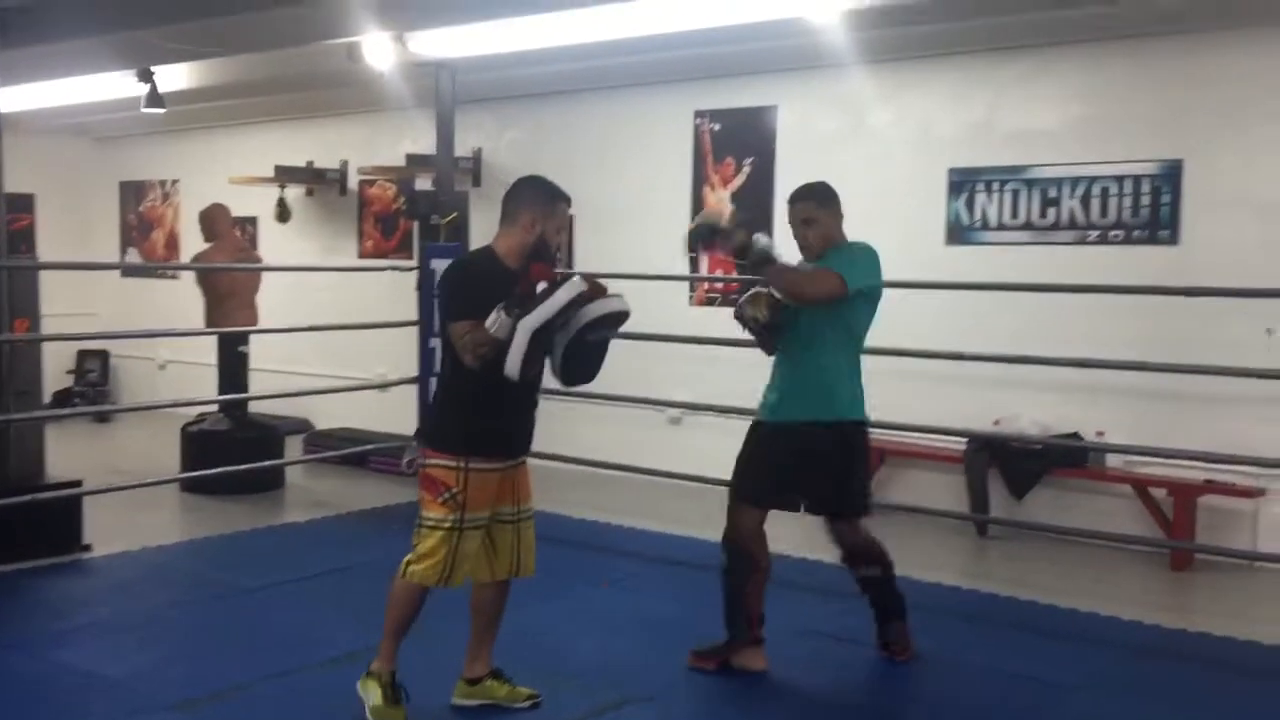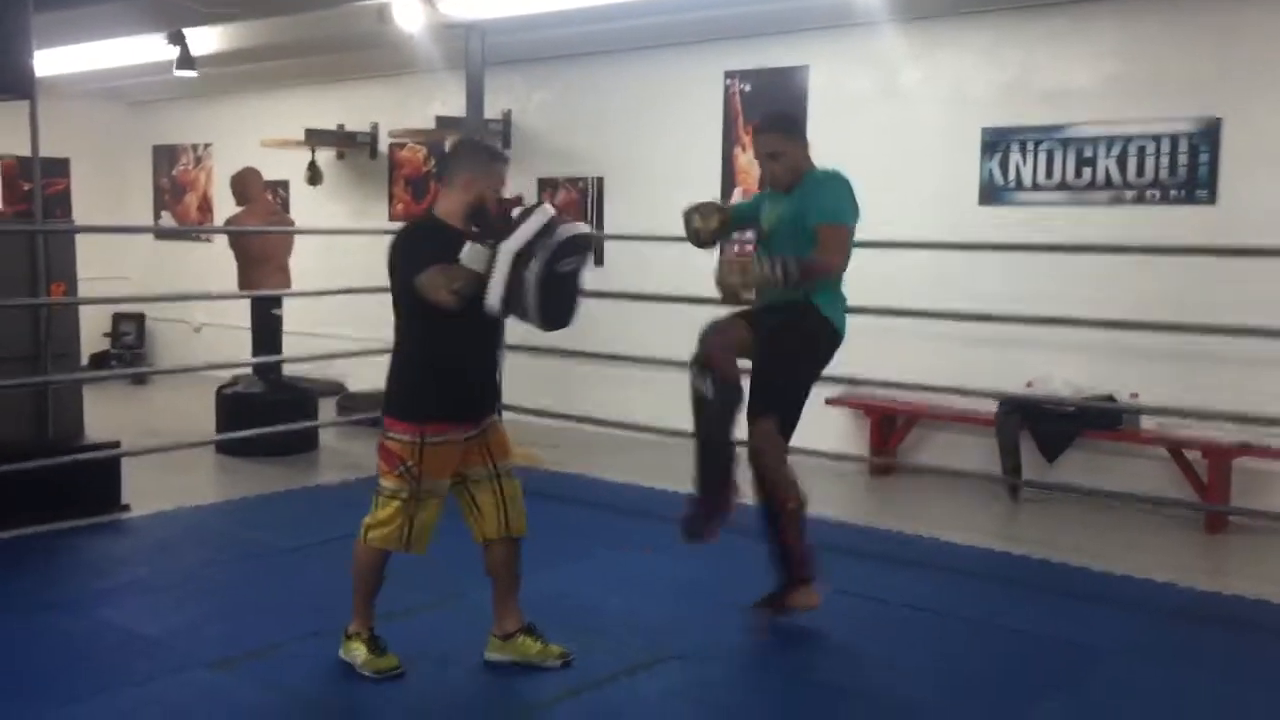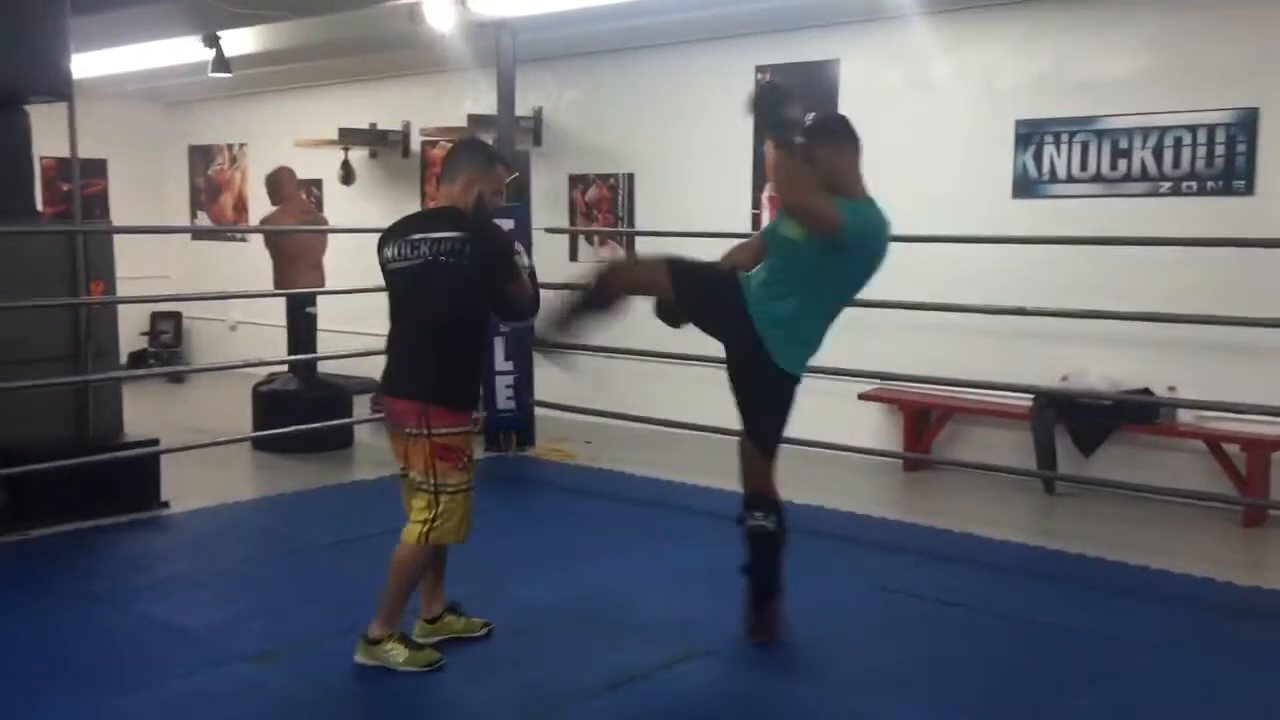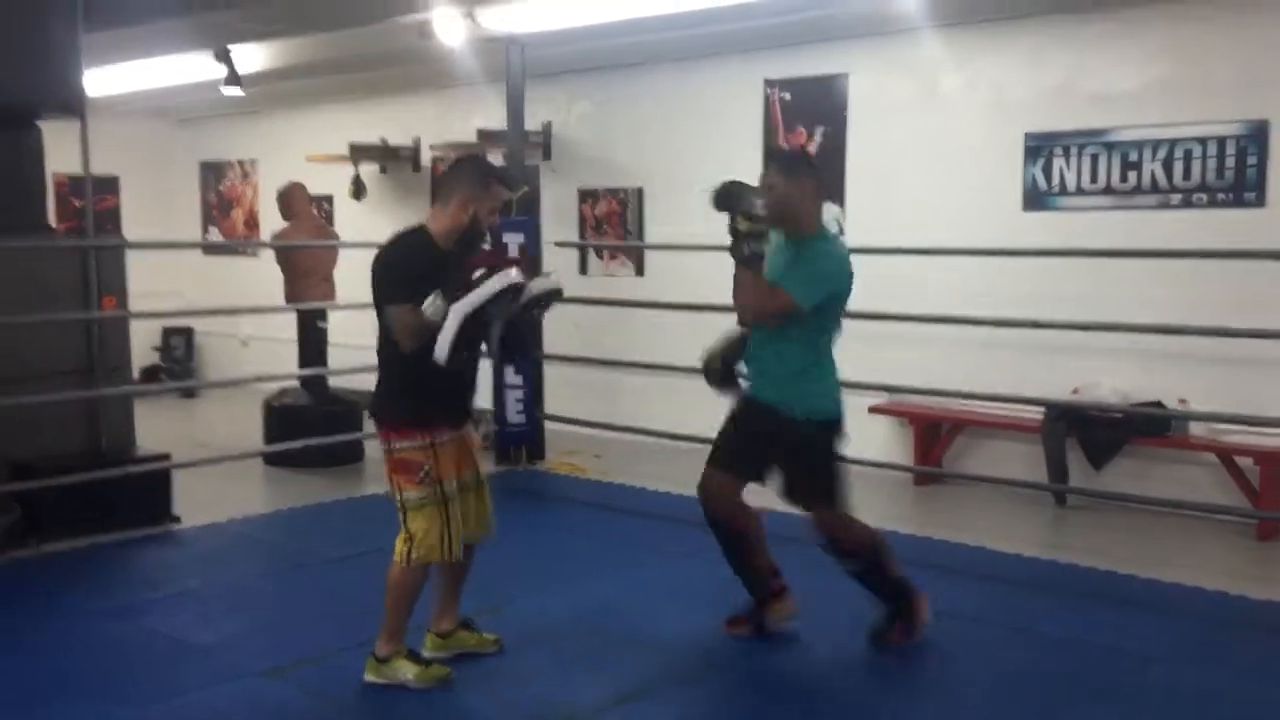
dt=0.5s
person 1, frame 1
left shoulder: (534, 281)
right shoulder: (467, 275)
right elbow: (473, 352)
right wrist: (520, 305)
left hip: (509, 447)
right hip: (458, 447)
left knee: (501, 564)
right knee: (430, 561)
left ankle: (477, 676)
right ankle: (380, 671)
person 1, frame 2
left shoulder: (478, 242)
right shoulder: (416, 240)
right elbow: (449, 292)
right wrist: (486, 241)
left hip: (477, 412)
right hip: (420, 417)
left knee: (503, 521)
right knee: (388, 526)
left ankle: (508, 632)
right ankle: (359, 633)
person 1, frame 3
left shoulder: (394, 237)
right shoulder: (480, 236)
right elbow: (521, 302)
right wrist: (511, 253)
left hip: (404, 387)
right hip: (438, 398)
left knee: (441, 509)
right knee: (432, 516)
left ankle: (434, 613)
right ankle: (379, 635)
person 1, frame 4
left shoulder: (452, 256)
right shoulder: (403, 256)
left elbow: (466, 329)
right elbow: (409, 335)
right wrist: (455, 294)
left hip: (452, 416)
right hip: (413, 421)
left knee: (466, 525)
right knee: (422, 537)
left ankle: (446, 628)
right ankle: (386, 654)
person 2, frame 1
left shoulder: (859, 258)
right shoulder: (798, 270)
left elbow: (805, 287)
right elbow: (772, 336)
left wrist: (749, 252)
right wrist: (756, 313)
left hip: (831, 416)
right hip: (778, 414)
left knee: (847, 531)
right knee: (743, 521)
left ankle: (892, 619)
right ankle: (744, 642)
person 2, frame 2
left shoulder: (830, 187)
right shoulder: (775, 197)
left elbow: (832, 261)
right elbow: (729, 221)
left wrist: (770, 271)
right wrist: (710, 218)
left hip: (807, 318)
right hip: (781, 324)
left knee: (716, 340)
right knee: (765, 445)
left ankle: (716, 488)
right ankle: (798, 579)
person 2, frame 3
left shoulder: (867, 222)
right shoulder: (812, 205)
left elbow: (802, 209)
right elbow: (758, 247)
left wrist: (789, 146)
right wrist: (721, 276)
left hip: (774, 348)
right hip: (743, 302)
left knee: (758, 474)
right knee: (624, 273)
left ankle: (765, 598)
right ankle: (568, 325)
person 2, frame 4
left shoulder: (827, 259)
right shoulder: (782, 245)
left elbow: (754, 310)
left wrist: (747, 246)
right wrist: (737, 345)
left hip: (806, 409)
right hip: (763, 397)
left knee: (831, 524)
right knee: (714, 494)
left ankle: (905, 603)
right ankle: (772, 598)
person 3, frame 1
left shoulder: (205, 260)
right shoulder: (252, 256)
left elbow: (214, 293)
left hip: (227, 330)
right hip: (247, 326)
left knee: (231, 392)
person 3, frame 2
left shoulder: (238, 223)
right shoulder: (284, 219)
left elbow: (244, 257)
right elbow: (281, 257)
left hip: (260, 291)
right hip: (280, 287)
left knee: (264, 352)
person 3, frame 3
left shoulder: (273, 222)
right shoulder: (318, 218)
left elbow: (280, 255)
right elbow: (317, 254)
left hip: (295, 288)
right hip: (313, 285)
left knee: (299, 349)
person 3, frame 4
left shoulder: (285, 238)
right shoulder: (329, 233)
left elbow: (291, 269)
left hip: (305, 304)
right hip: (324, 299)
left knee: (311, 364)
left ankle: (314, 400)
right ankle: (319, 400)
